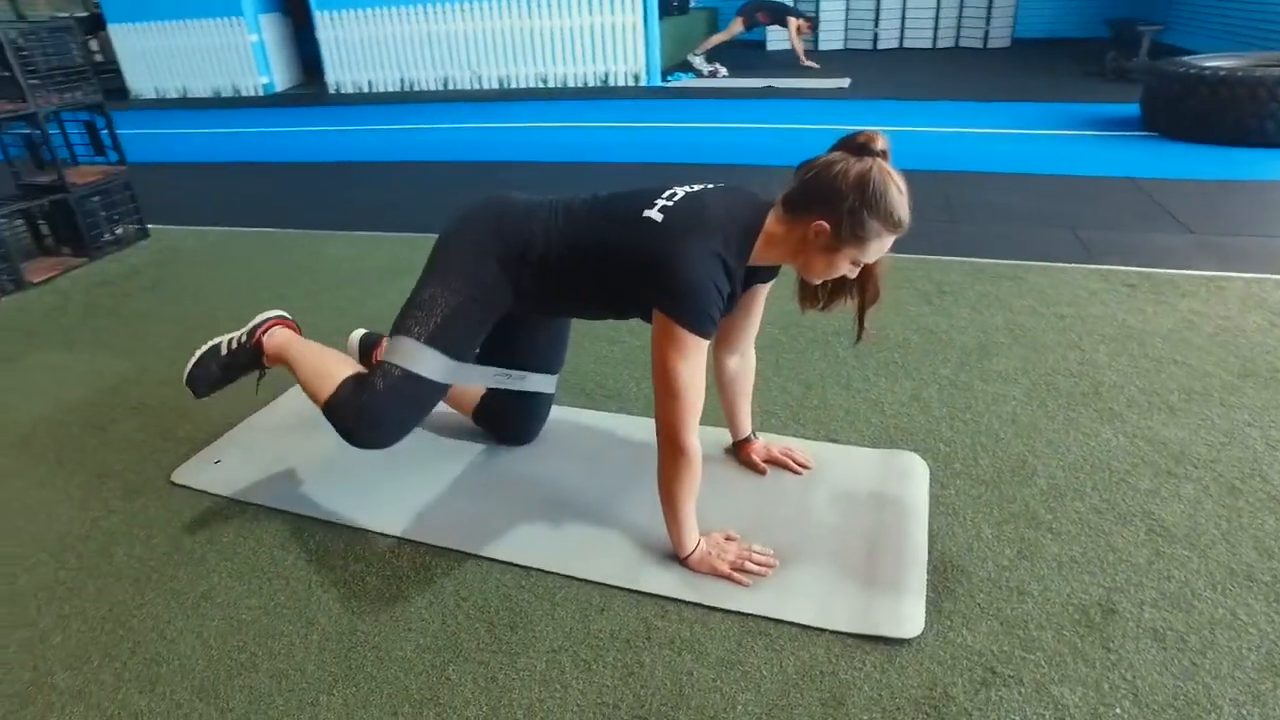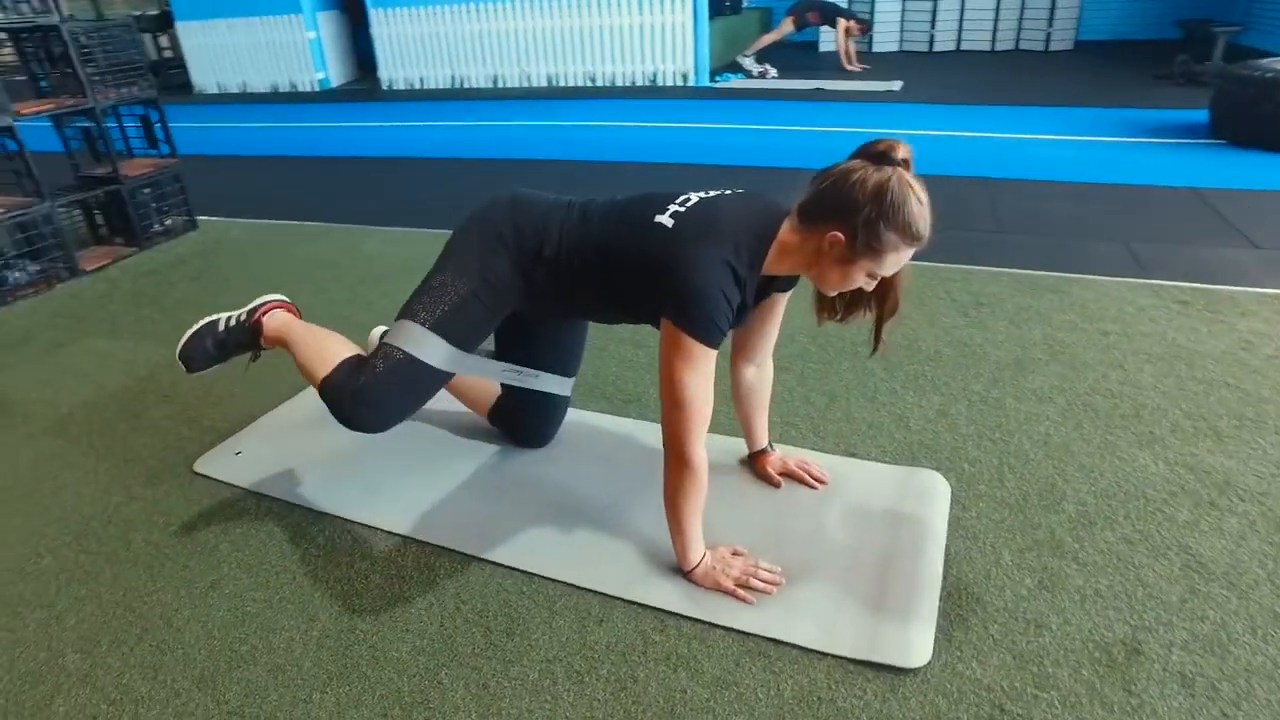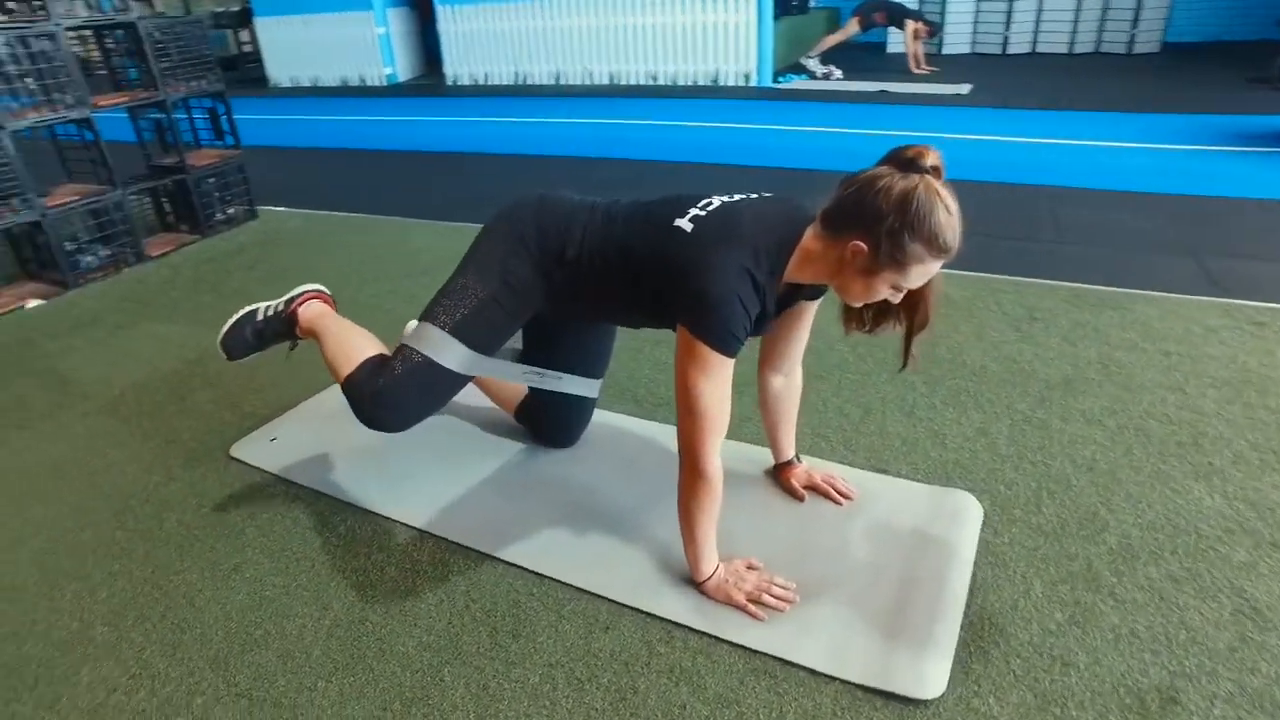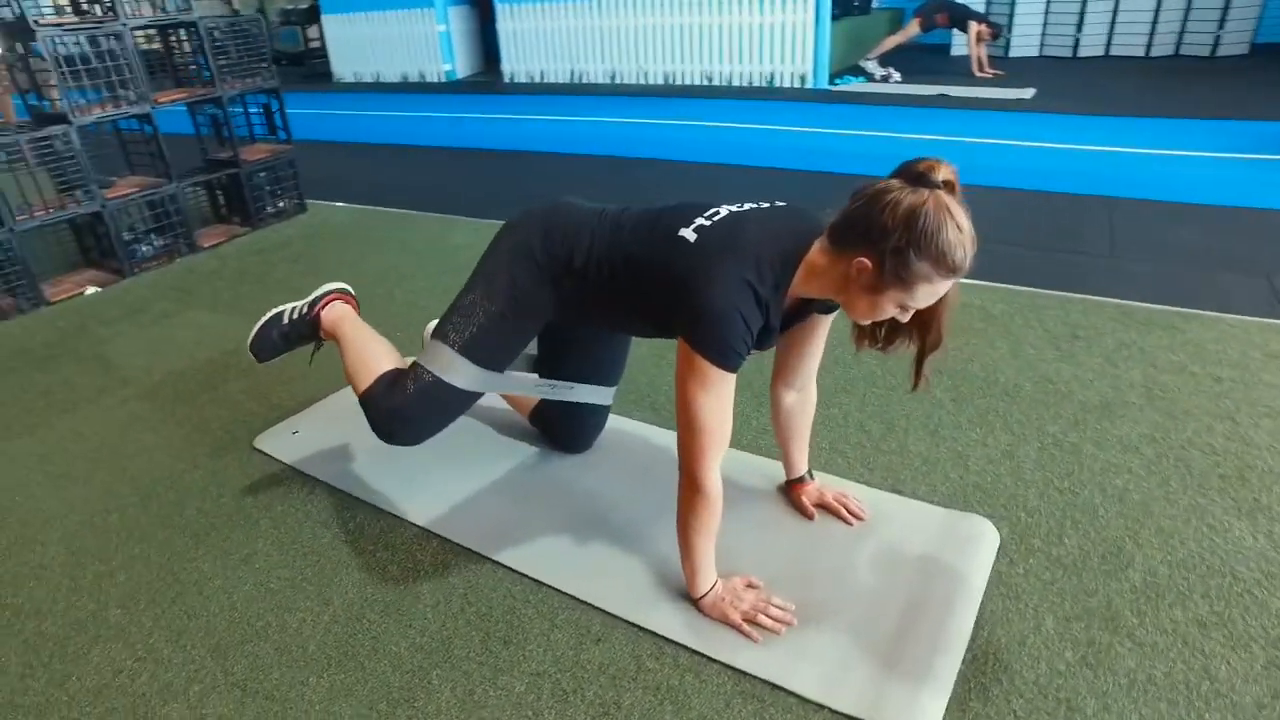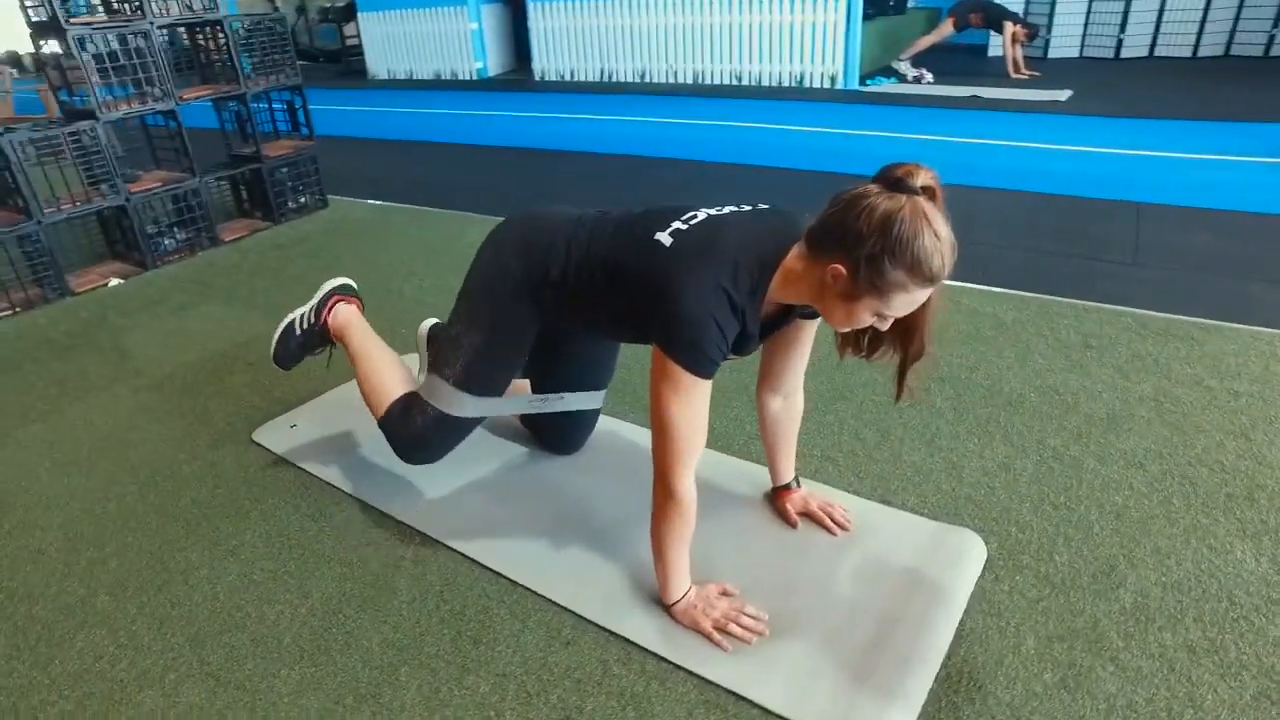
dt=0.2s
person 1, frame 1
left shoulder: (761, 233)
right shoulder: (700, 264)
left elbow: (735, 350)
right elbow: (677, 434)
left wrist: (745, 438)
right wrist: (689, 545)
left hip: (536, 275)
right hip: (493, 254)
left knee: (515, 427)
right knee: (373, 419)
left ankle: (379, 351)
right ankle: (274, 340)
person 1, frame 2
left shoulder: (778, 241)
right shoulder: (711, 270)
left elbow: (753, 361)
right elbow: (684, 444)
left wrist: (761, 449)
right wrist: (693, 559)
left hip: (551, 271)
right hip: (507, 253)
left knee: (531, 429)
right knee: (370, 401)
left ankle: (410, 350)
right ankle: (273, 323)
person 1, frame 3
left shoulder: (808, 248)
right shoulder: (728, 279)
left elbow: (781, 370)
right elbow: (700, 454)
left wrist: (787, 460)
right wrist: (706, 571)
left hip: (580, 275)
right hip: (533, 253)
left knee: (557, 430)
right knee: (389, 400)
left ankle: (451, 356)
right ankle: (309, 314)
person 1, frame 4
left shoulder: (820, 262)
right shoulder: (729, 292)
left elbow: (794, 385)
right elbow: (700, 467)
left wrist: (798, 477)
right wrist: (704, 588)
left hip: (596, 279)
right hip: (543, 262)
left knee: (571, 435)
right knee: (404, 415)
left ankle: (469, 357)
right ankle: (333, 314)
person 1, frame 5
left shoulder: (804, 262)
right shoulder: (705, 298)
left elbow: (780, 391)
right elbow: (675, 474)
left wrist: (785, 485)
right wrist: (677, 595)
left hip: (582, 283)
right hip: (524, 271)
left knee: (561, 438)
right knee: (419, 436)
left ankle: (450, 346)
right ankle: (340, 315)
